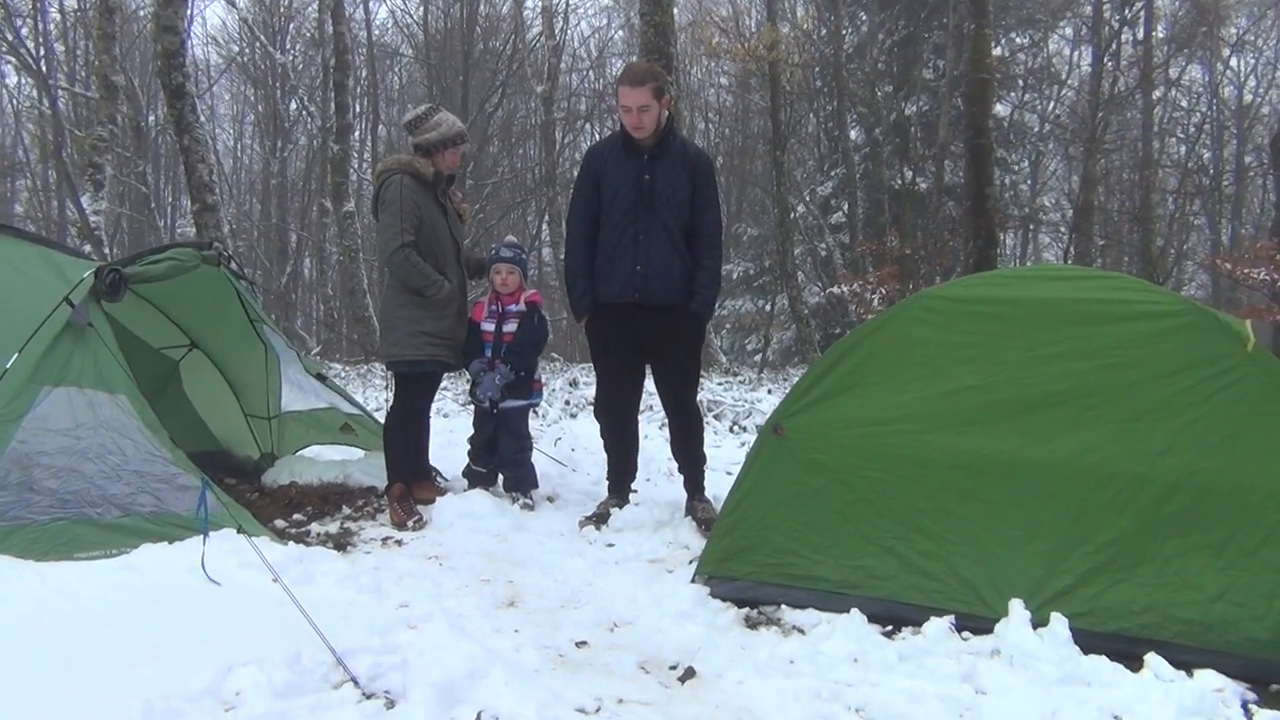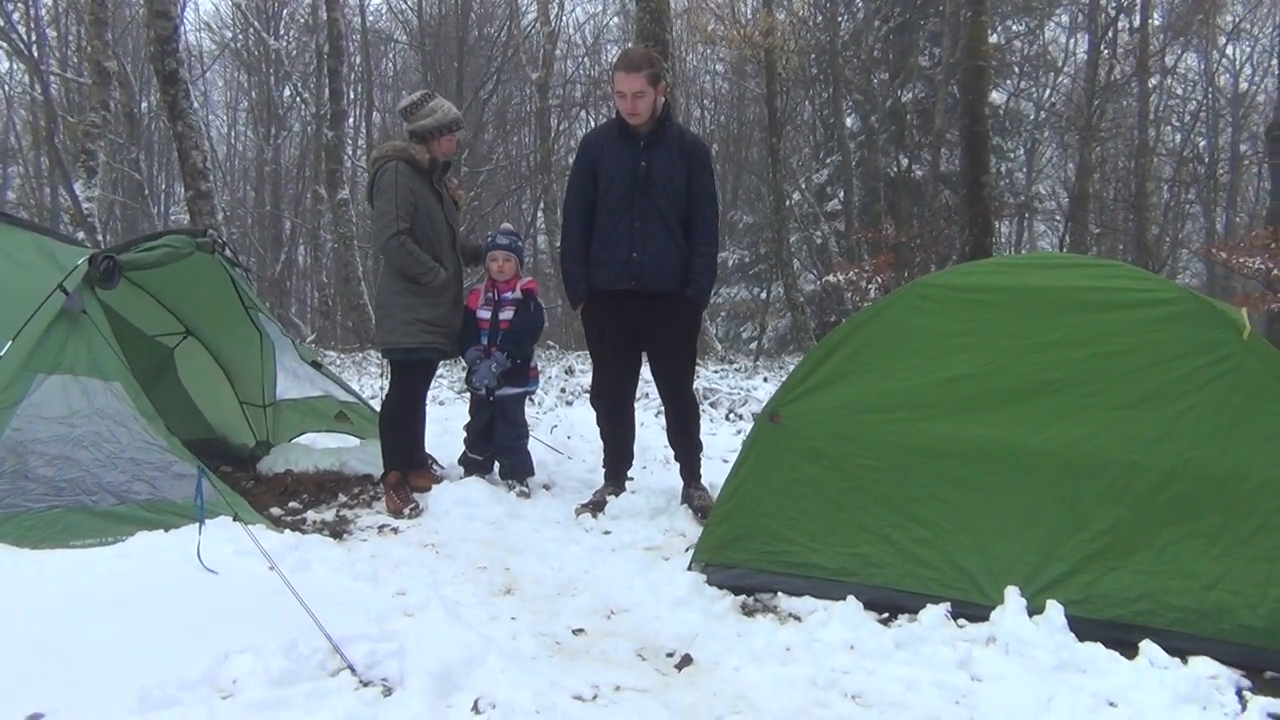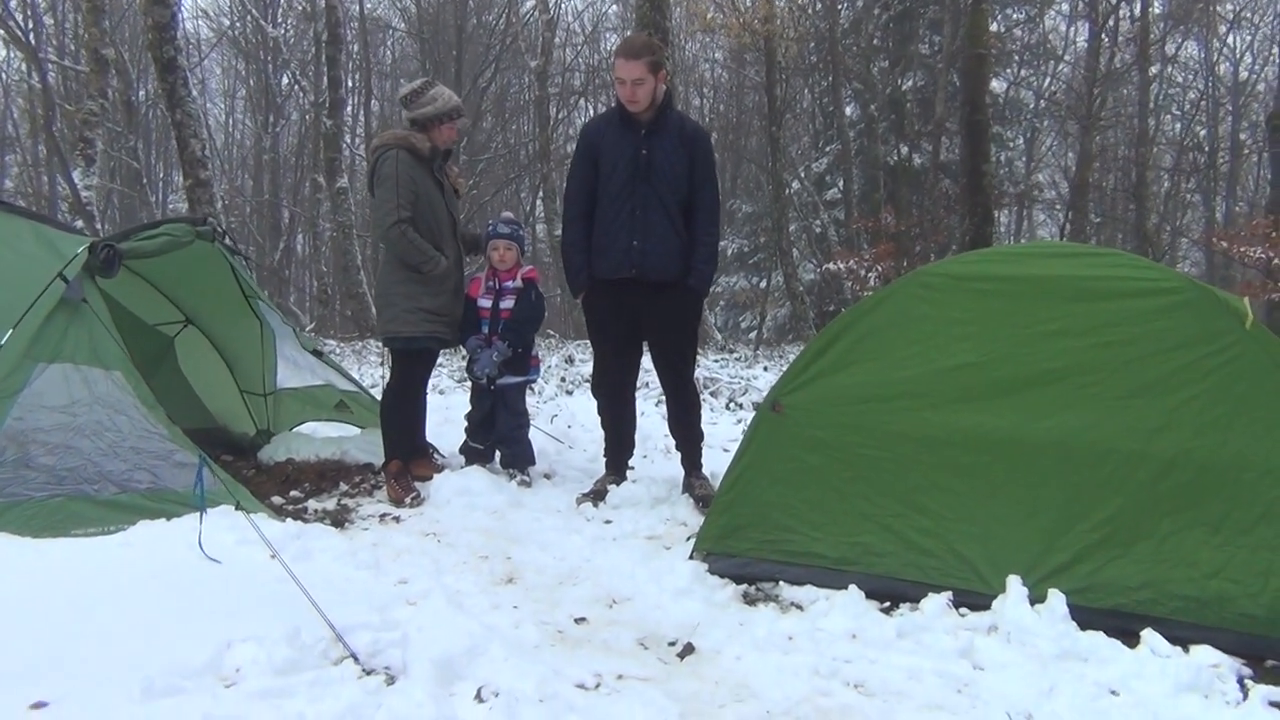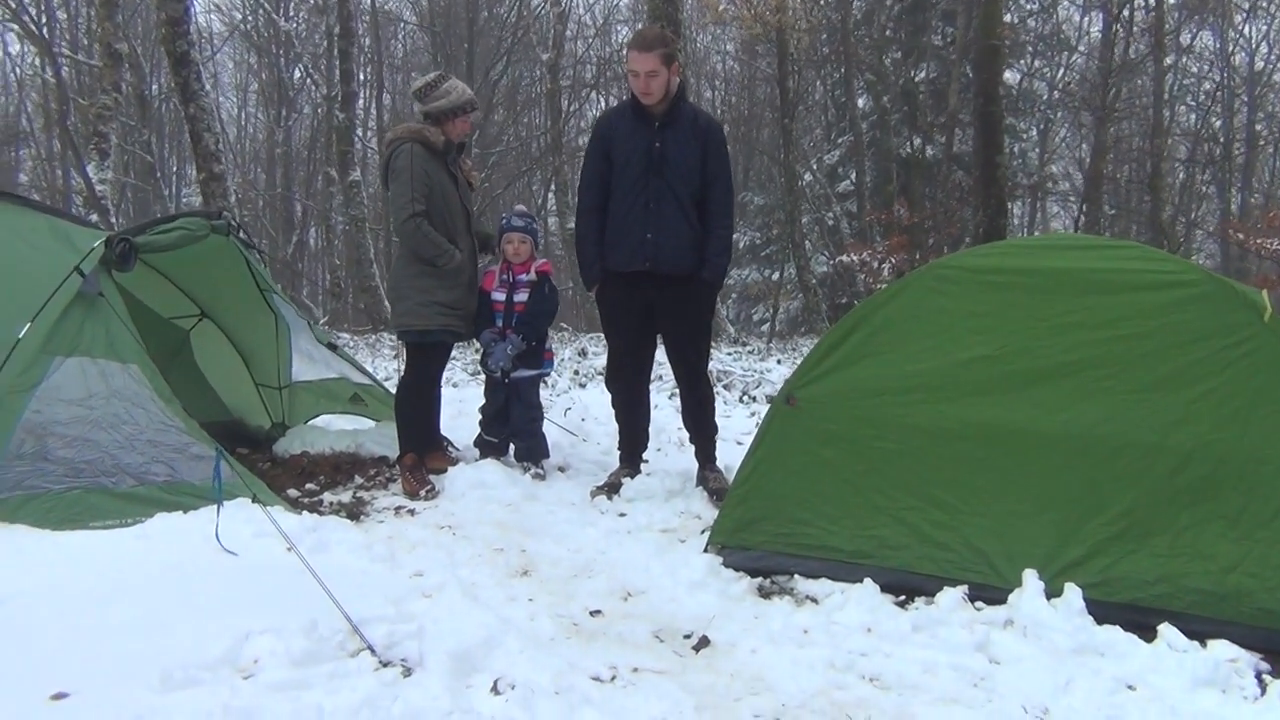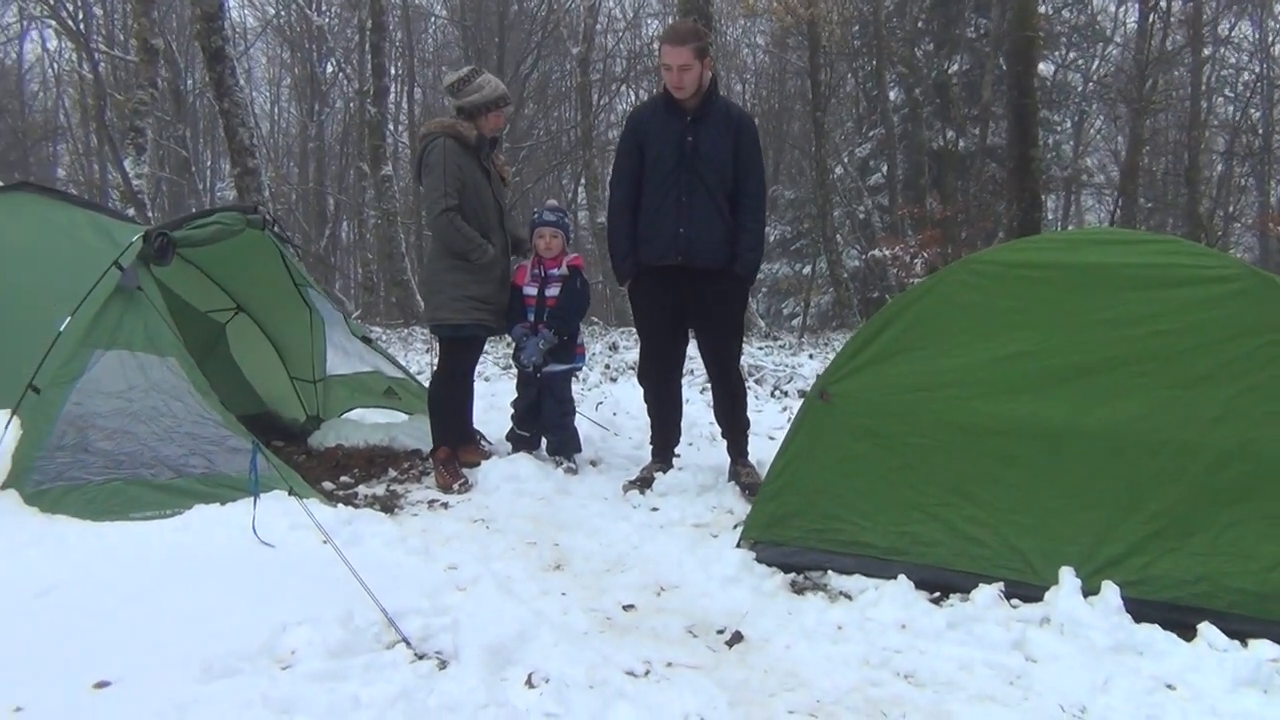
dt=0.2s
person 1, frame 1
left shoulder: (692, 161)
right shoulder: (600, 158)
left elbow: (709, 239)
right elbow: (579, 234)
left wrist: (701, 304)
right wrist: (582, 301)
left hip: (673, 309)
right hip: (612, 309)
left knee: (681, 406)
right knee: (615, 407)
left ankle: (696, 492)
right ankle: (618, 490)
person 1, frame 2
left shoulder: (688, 148)
right shoulder: (596, 145)
left elbow: (705, 226)
right elbow: (575, 221)
left wrist: (697, 291)
right wrist: (577, 288)
left hip: (669, 296)
right hip: (608, 296)
left knee: (677, 393)
right knee: (611, 395)
left ankle: (692, 480)
right ankle: (614, 478)
person 1, frame 3
left shoulder: (689, 135)
right shoulder: (597, 133)
left elbow: (706, 214)
right elbow: (576, 210)
left wrist: (699, 280)
right wrist: (578, 277)
left hip: (671, 285)
right hip: (609, 284)
left knee: (678, 382)
right knee: (612, 384)
left ankle: (693, 469)
right ankle: (615, 467)
person 1, frame 4
left shoulder: (703, 128)
right shoulder: (610, 126)
left elbow: (720, 207)
right elbow: (590, 203)
left wrist: (712, 273)
right wrist: (592, 270)
left hip: (685, 278)
right hip: (623, 277)
left knee: (692, 375)
right knee: (626, 377)
left ankle: (708, 463)
right ankle: (629, 460)
person 1, frame 5
left shoulder: (735, 122)
right shoulder: (643, 120)
left elbow: (752, 201)
right elbow: (622, 198)
left wrist: (745, 267)
right wrist: (624, 265)
left hip: (717, 273)
right hip: (655, 273)
left knee: (724, 370)
right knee: (658, 371)
left ankle: (739, 457)
right ankle: (661, 455)
person 2, frame 1
left shoulder: (439, 190)
right shoulder: (401, 186)
right elbow: (396, 253)
left wrist: (489, 266)
right wrist: (441, 289)
left hip: (437, 321)
right hip: (412, 322)
left knee: (422, 403)
right knee: (408, 403)
left ankle: (419, 477)
right ankle: (399, 491)
person 2, frame 2
left shoulder: (434, 176)
right shoulder: (396, 172)
right elbow: (391, 240)
left wrist: (484, 253)
right wrist: (437, 276)
left hip: (433, 308)
right hip: (408, 309)
left knee: (418, 390)
right knee: (405, 391)
left ankle: (415, 464)
right ankle: (395, 479)
person 2, frame 3
left shoulder: (435, 164)
right shoulder: (397, 160)
right elbow: (392, 228)
left wrist: (482, 243)
right wrist: (438, 266)
left hip: (434, 297)
right hip: (409, 297)
left knee: (419, 379)
right knee: (406, 379)
left ankle: (417, 453)
right ankle: (396, 468)
person 2, frame 4
left shoulder: (449, 157)
right shoulder: (411, 154)
right elbow: (408, 222)
left wrist: (492, 242)
right wrist: (453, 259)
left hip: (448, 290)
right hip: (423, 291)
left knee: (434, 372)
right knee: (420, 372)
left ankle: (431, 446)
right ankle: (411, 461)
person 2, frame 5
left shoulder: (482, 152)
right shoulder: (444, 148)
right elbow: (441, 217)
left wrist: (521, 244)
right wrist: (485, 254)
left hip: (481, 284)
right hip: (456, 285)
left knee: (467, 366)
right knee: (453, 367)
left ankle: (464, 440)
right ankle: (444, 454)
person 3, frame 1
left shoulder: (530, 309)
right shoulder: (482, 309)
left elbow: (527, 348)
right elbow: (470, 346)
left wrist: (500, 376)
right wrist: (480, 372)
left hip: (517, 388)
right hip: (484, 390)
left knee: (514, 441)
right knee: (483, 438)
left ankle: (520, 488)
right ankle: (478, 482)
person 3, frame 2
left shoulder: (526, 297)
right shoulder: (478, 296)
left elbow: (523, 336)
right elbow: (466, 334)
left wrist: (496, 363)
right wrist: (476, 360)
left hip: (513, 376)
right hip: (480, 377)
left knee: (510, 428)
right knee: (479, 426)
left ankle: (516, 476)
right ankle: (474, 470)
person 3, frame 3
left shoulder: (527, 286)
right shoulder: (478, 285)
left elbow: (524, 325)
right elbow: (467, 322)
left wrist: (497, 352)
right wrist: (477, 349)
left hip: (514, 365)
right hip: (481, 366)
left knee: (511, 418)
right knee: (480, 415)
left ankle: (517, 465)
right ankle: (475, 459)
person 3, frame 4
left shoulder: (541, 279)
right shoulder: (492, 278)
left elbow: (538, 318)
right elbow: (481, 316)
left wrist: (511, 346)
right wrist: (491, 342)
left hip: (528, 358)
right hip: (495, 359)
left knee: (525, 411)
right knee: (494, 408)
left ankle: (532, 458)
right ankle: (490, 452)
person 3, frame 5
left shoulder: (572, 273)
right shoulder: (524, 273)
left elbow: (570, 313)
right elbow: (513, 310)
left wrist: (544, 340)
right wrist: (523, 337)
left hip: (560, 352)
right hip: (527, 354)
left knee: (557, 405)
right knee: (526, 402)
left ankle: (563, 452)
right ankle: (522, 446)
